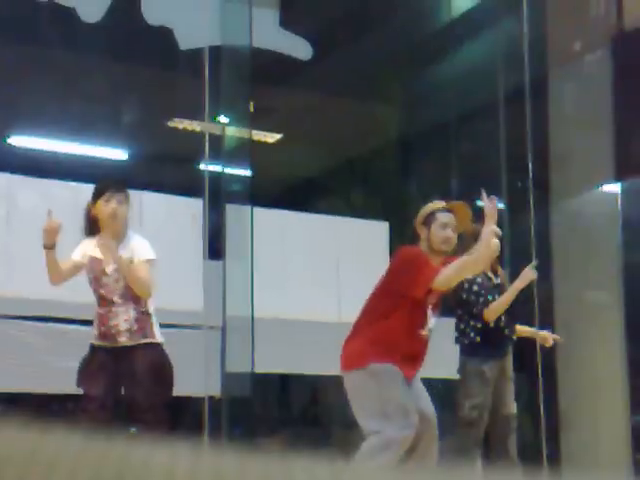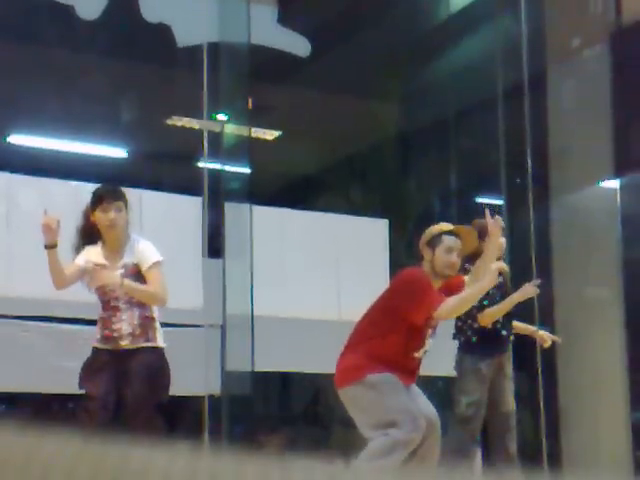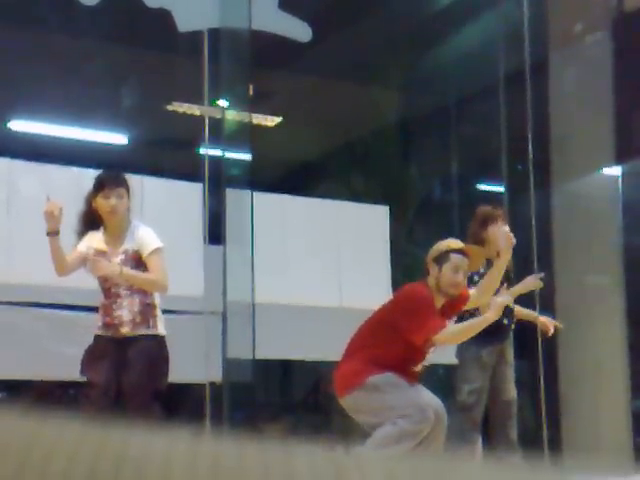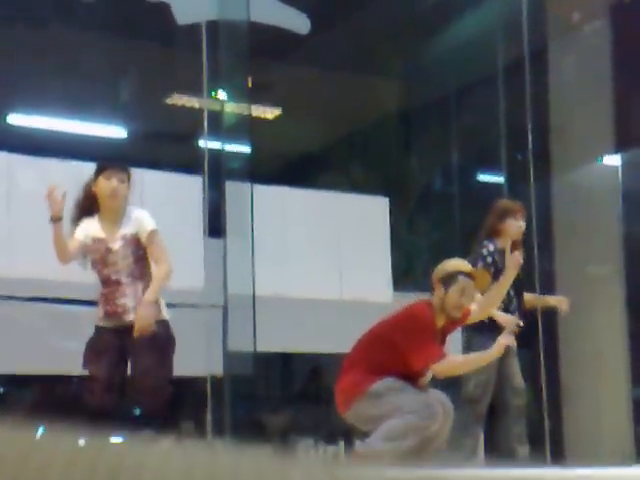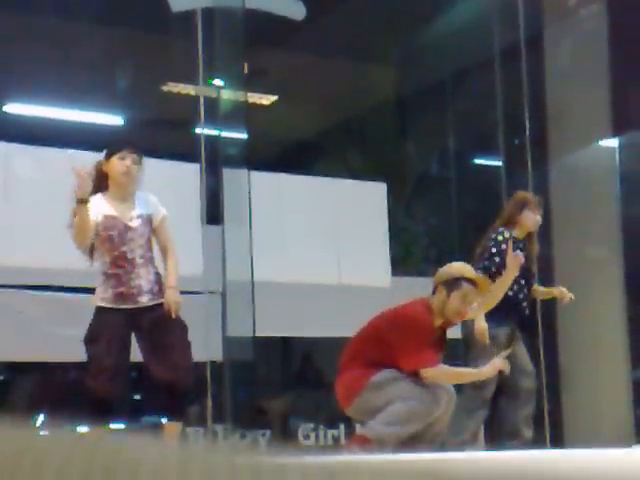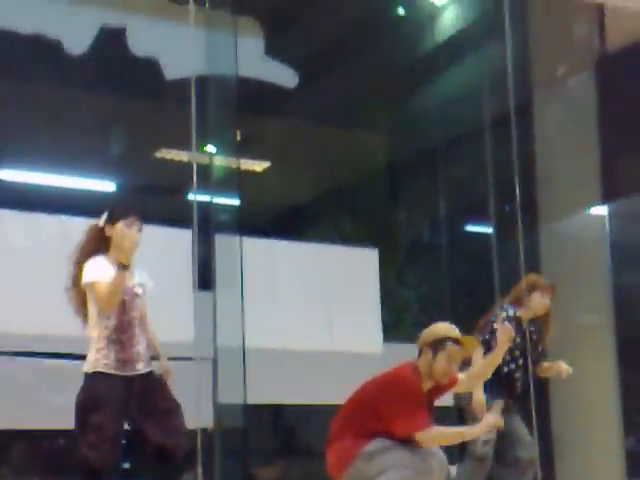
dt=0.5s
person 1, frame 1
left shoulder: (137, 244)
right shoulder: (88, 246)
left elbow: (147, 289)
right elbow: (56, 277)
left wrist: (116, 257)
right wrist: (50, 245)
left hip: (142, 341)
right hip: (103, 343)
left knee: (148, 411)
right knee: (94, 411)
person 1, frame 2
left shoulder: (142, 248)
right shoulder: (91, 253)
left elbow: (160, 296)
right elbow: (60, 282)
left wrist: (118, 281)
right wrist: (51, 244)
left hip: (144, 346)
right hip: (106, 347)
left knee: (142, 416)
right knee: (94, 413)
person 1, frame 3
left shoulder: (143, 235)
right shoulder: (93, 239)
left elbow: (162, 283)
right elbow: (63, 269)
left wrist: (118, 271)
right wrist: (53, 231)
left hip: (145, 334)
right hip: (108, 334)
left knee: (140, 405)
right knee: (96, 403)
person 1, frame 4
left shoulder: (139, 219)
right shoulder: (88, 226)
left elbow: (164, 266)
right elbow: (65, 257)
left wrist: (147, 301)
right wrist: (57, 217)
left hip: (147, 318)
right hip: (108, 323)
left knee: (150, 386)
right knee: (99, 394)
person 1, frame 5
left shoulder: (149, 202)
right shoulder: (94, 205)
left elbow: (168, 249)
right elbow: (82, 240)
left wrist: (171, 286)
right wrist: (82, 198)
left hip: (153, 302)
right hip: (111, 306)
left knee: (177, 371)
right knee: (103, 380)
person 1, frame 6
left shoulder: (138, 274)
right shoulder: (95, 265)
right elbow: (108, 303)
left wrist: (160, 355)
right wrist: (124, 262)
left hip: (140, 371)
right hip: (105, 372)
left knee: (172, 439)
right knee: (99, 451)
person 2, frame 1
left shoulder: (497, 277)
right shoulder: (470, 278)
right elbow: (489, 314)
left wrist: (536, 333)
right wrist: (519, 284)
left hip: (501, 358)
right hip: (478, 360)
left knee: (506, 420)
right knee: (473, 422)
person 2, frame 2
left shoulder: (499, 276)
right elbow: (483, 318)
left wrist: (534, 331)
right wrist: (518, 296)
left hip: (501, 356)
right hip: (475, 357)
left knee: (505, 418)
right knee: (469, 421)
person 2, frame 3
left shoulder: (501, 263)
left wrist: (536, 318)
right wrist: (520, 288)
left hip: (502, 343)
right hip: (477, 344)
left knee: (506, 406)
right knee: (471, 409)
person 2, frame 4
left shoulder: (512, 256)
right shoulder: (487, 251)
left wrist: (546, 300)
right wrist: (498, 315)
right hip: (484, 335)
left knee: (515, 396)
right knee: (476, 400)
left ankle: (514, 459)
right ankle: (466, 461)
person 2, frame 5
left shoulder: (523, 246)
right shoulder: (500, 238)
left elbow: (527, 289)
left wrist: (553, 291)
right wrist: (479, 318)
left hip: (509, 325)
right hip: (491, 322)
left knee: (524, 381)
right knee: (482, 385)
left ankle: (515, 442)
right ankle: (461, 445)
person 2, frame 6
left shoulder: (532, 329)
right shoulder: (504, 315)
left elbow: (538, 366)
right elbow: (479, 348)
left wrist: (556, 367)
right wrist: (477, 390)
left hip: (506, 399)
right hip: (486, 393)
left knee: (525, 453)
right knee: (481, 452)
person 3, frame 1
left shoulder: (440, 264)
right shoulder: (410, 257)
left elbow: (475, 266)
right elbow: (445, 281)
left wrist: (489, 223)
right wrist: (484, 247)
left hip: (403, 365)
right hip: (370, 360)
left knee: (425, 422)
right knee: (396, 426)
person 3, frame 2
left shoulder: (441, 285)
right shoulder: (412, 280)
left elbow: (472, 283)
right elbow: (444, 312)
left wrist: (493, 241)
right wrist: (486, 283)
left hip: (395, 374)
right hip: (363, 371)
left knee: (429, 424)
right knee: (407, 426)
person 3, frame 3
left shoulder: (444, 298)
right shoulder: (416, 296)
left elbow: (480, 295)
right elbow: (443, 337)
left wrist: (505, 256)
right wrist: (489, 315)
left hip: (389, 376)
right hip: (358, 378)
left knee: (435, 415)
right knee: (418, 414)
person 3, frame 4
left shoulder: (444, 314)
right shoulder: (417, 317)
left elbow: (482, 309)
right elbow: (440, 367)
left wrist: (509, 274)
right wrist: (491, 353)
left hip: (386, 388)
right hip: (358, 390)
left knee: (441, 410)
right knee: (427, 410)
person 3, frame 5
left shoulder: (442, 312)
right shoulder: (415, 318)
left elbow: (481, 305)
right elbow: (430, 372)
left wrist: (509, 274)
right wrist: (482, 372)
left hip: (386, 383)
right hip: (358, 386)
left knee: (443, 396)
right knee: (433, 395)
right ankle: (364, 443)
person 3, frame 6
left shoulder: (431, 376)
right shoulder: (404, 381)
left elbow: (469, 380)
right elbow: (425, 436)
left wrist: (501, 347)
right wrist: (476, 430)
left hip: (377, 450)
right hip: (350, 453)
left knee: (436, 464)
